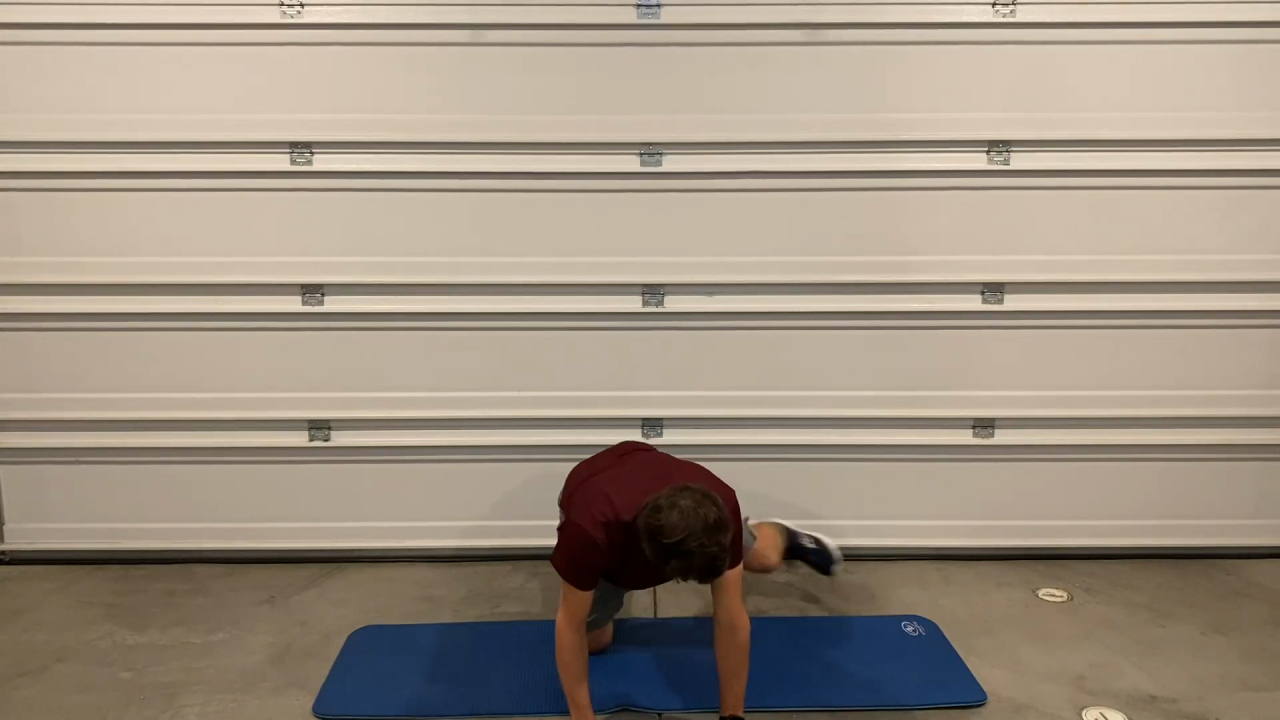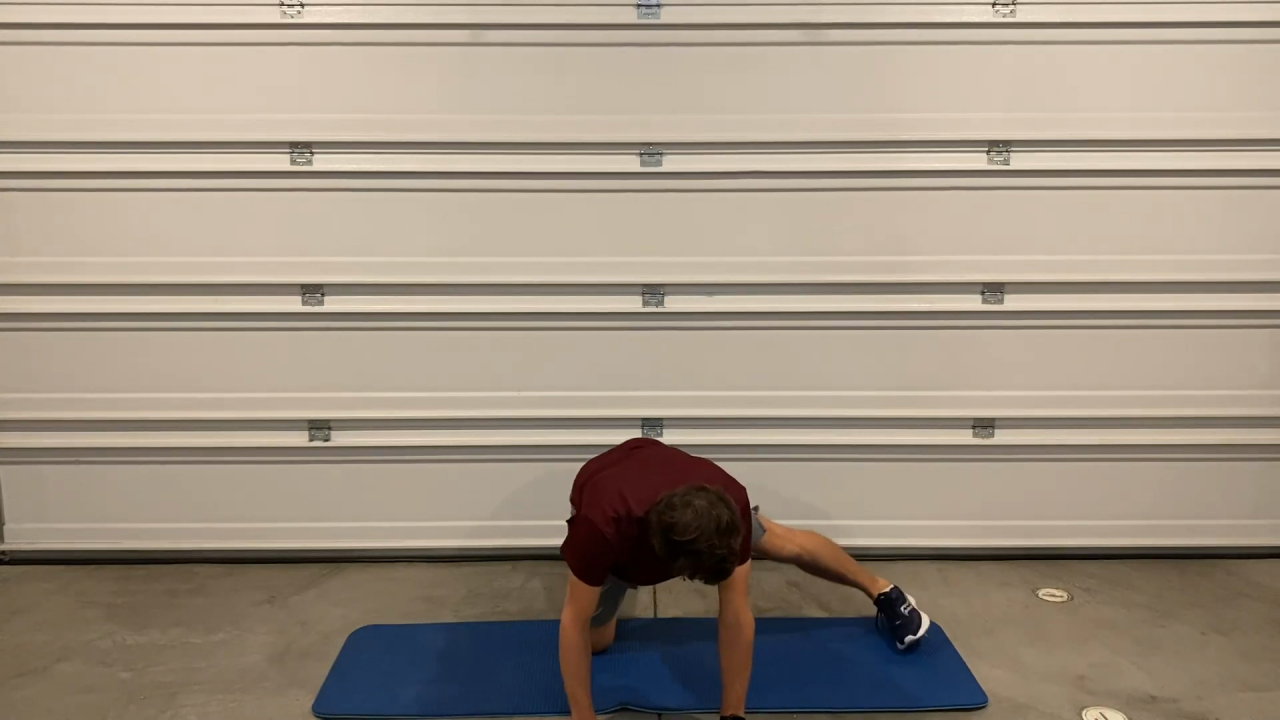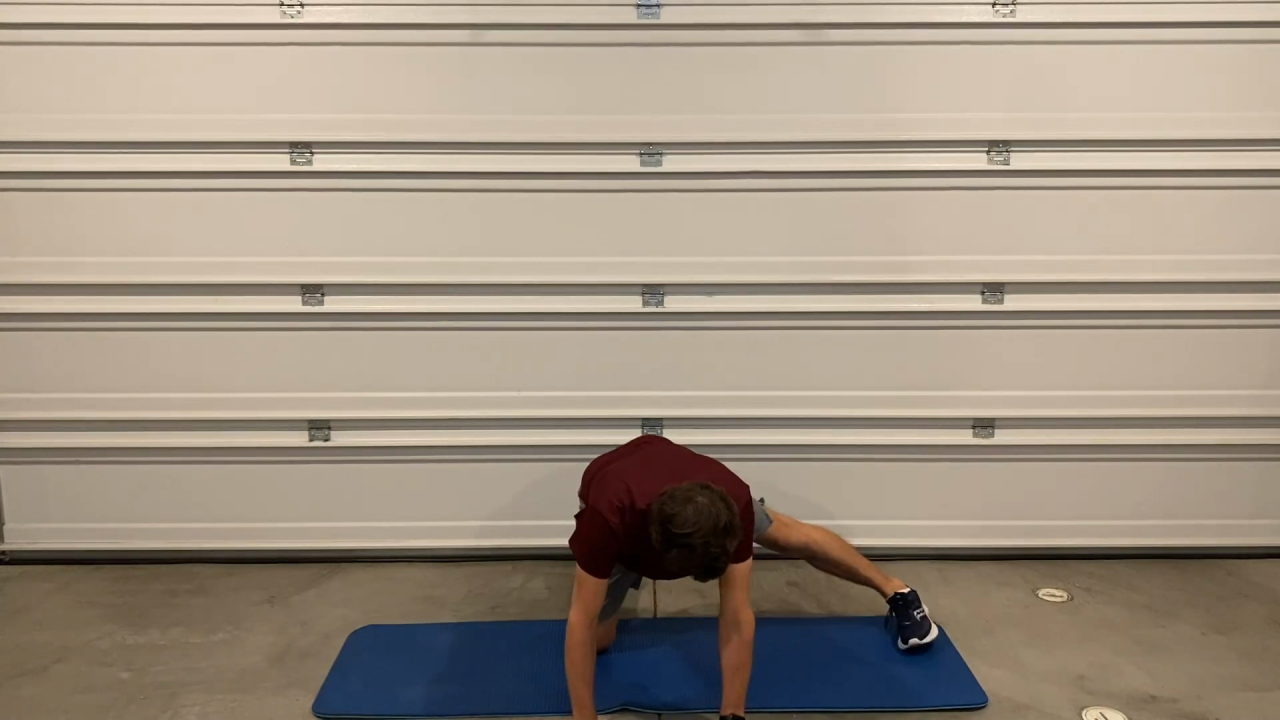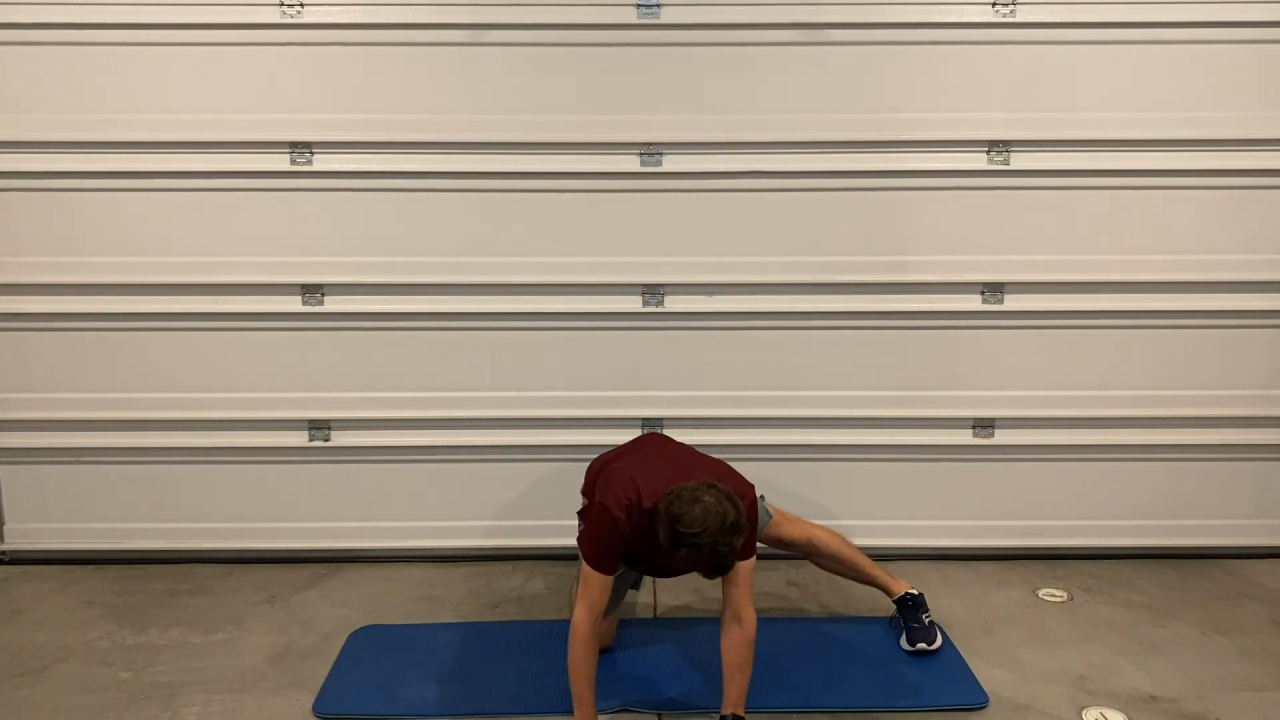
dt=0.4s
person 1, frame 1
left shoulder: (719, 507)
right shoulder: (592, 530)
left elbow: (730, 618)
right elbow: (568, 625)
left knee: (764, 559)
right knee: (594, 639)
left ankle: (784, 538)
person 1, frame 2
left shoulder: (726, 504)
right shoulder: (603, 524)
left elbow: (736, 617)
right elbow: (574, 625)
left hip: (663, 472)
left knee: (784, 544)
right knee: (596, 638)
left ankle: (881, 591)
person 1, frame 3
left shoulder: (732, 502)
right shoulder: (610, 517)
left elbow: (736, 615)
right elbow: (582, 621)
left hip: (682, 477)
right hip: (621, 507)
left knee: (791, 536)
right knee: (599, 636)
left ankle: (895, 591)
person 1, frame 4
left shoulder: (736, 502)
right shoulder: (616, 514)
left elbow: (738, 615)
right elbow: (585, 621)
left hip: (690, 480)
right hip: (623, 503)
left knee: (792, 533)
right knee: (598, 635)
left ankle: (902, 593)
